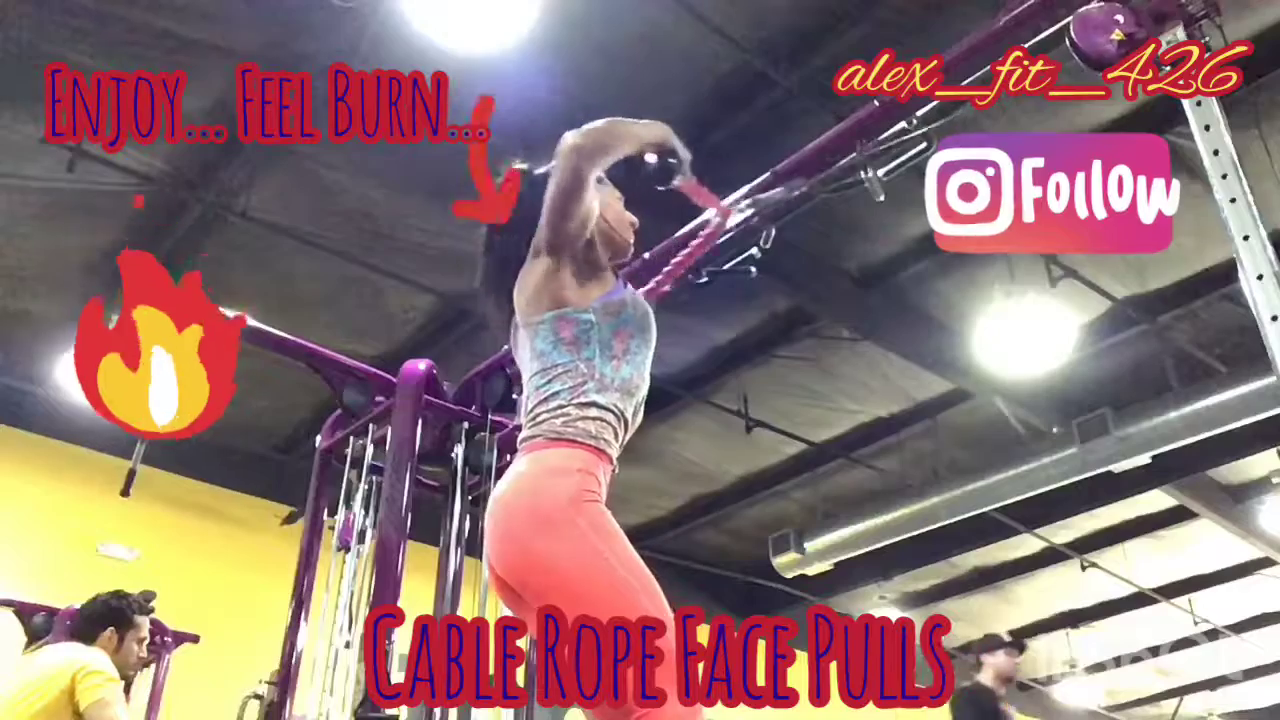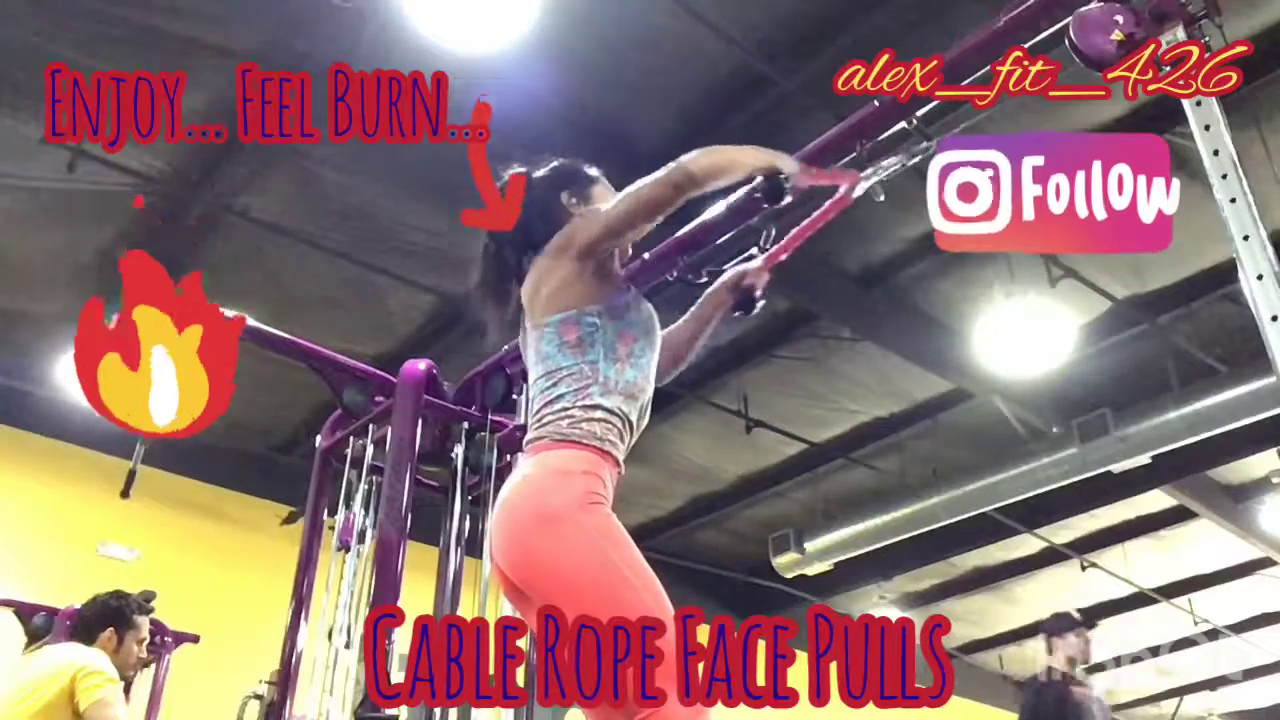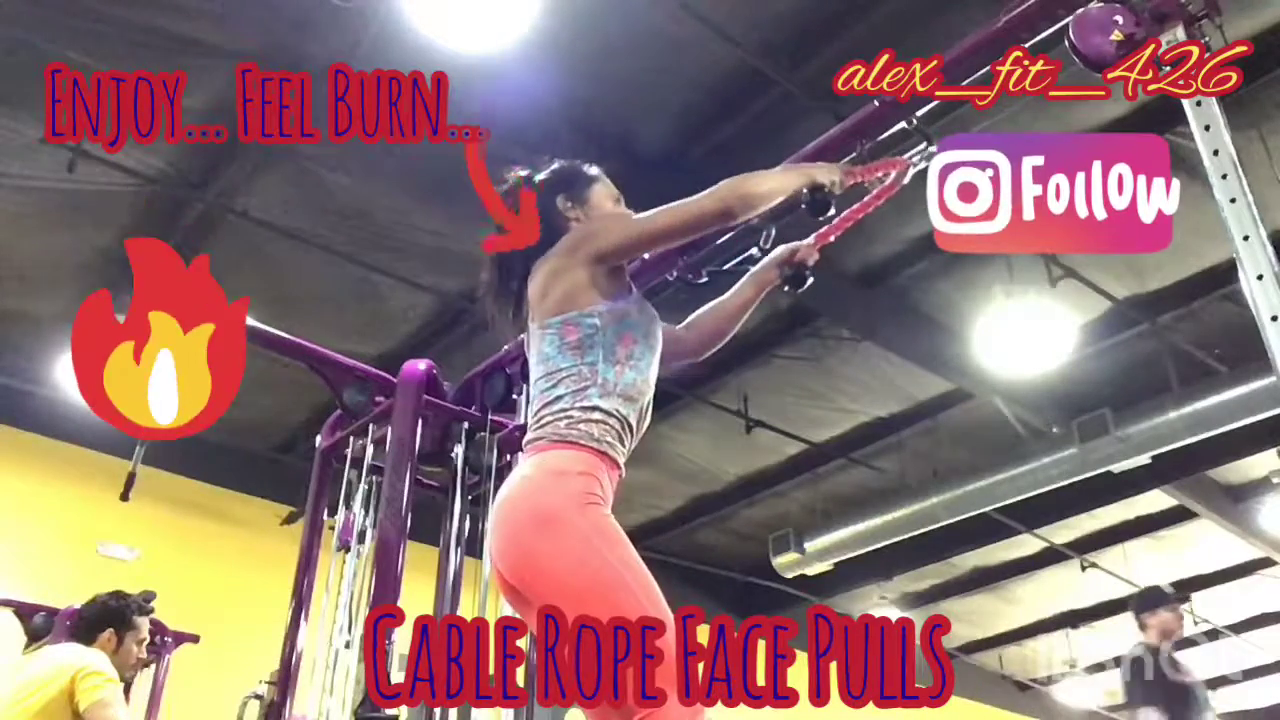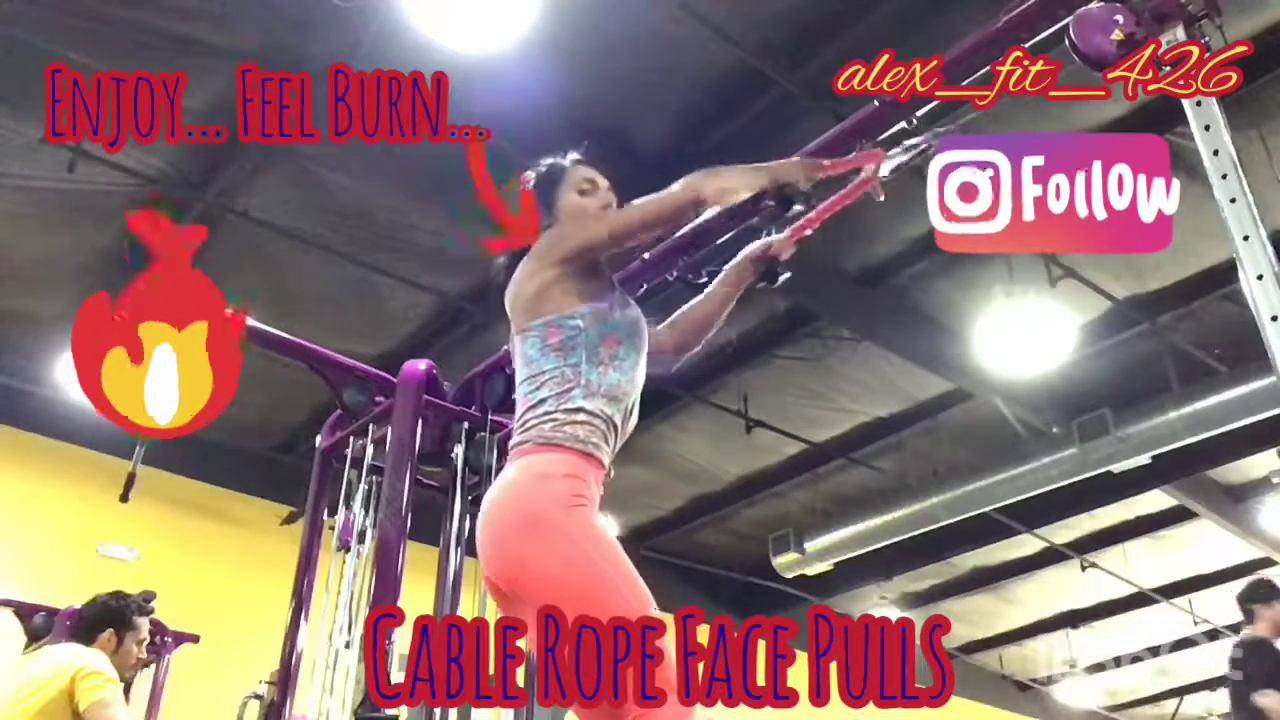
dt=0.4s
person 1, frame 1
left shoulder: (563, 292)
right shoulder: (562, 253)
right elbow: (578, 150)
left wrist: (620, 313)
right wrist: (655, 134)
left hip: (533, 508)
right hip: (554, 497)
person 1, frame 2
left shoulder: (563, 293)
right shoulder: (571, 251)
left elbow: (649, 367)
right elbow: (684, 175)
left wrist: (721, 296)
right wrist: (767, 158)
left hip: (535, 510)
right hip: (558, 498)
person 1, frame 3
left shoulder: (582, 295)
right shoulder: (578, 251)
left elbow: (688, 340)
right elbow: (721, 204)
left wrist: (772, 269)
right wrist: (804, 175)
left hip: (542, 509)
right hip: (557, 498)
person 1, frame 4
left shoulder: (594, 304)
right shoulder: (555, 254)
left elbow: (669, 344)
right elbow: (689, 194)
left wrist: (750, 262)
right wrist: (774, 174)
left hip: (534, 512)
right hip: (542, 502)
